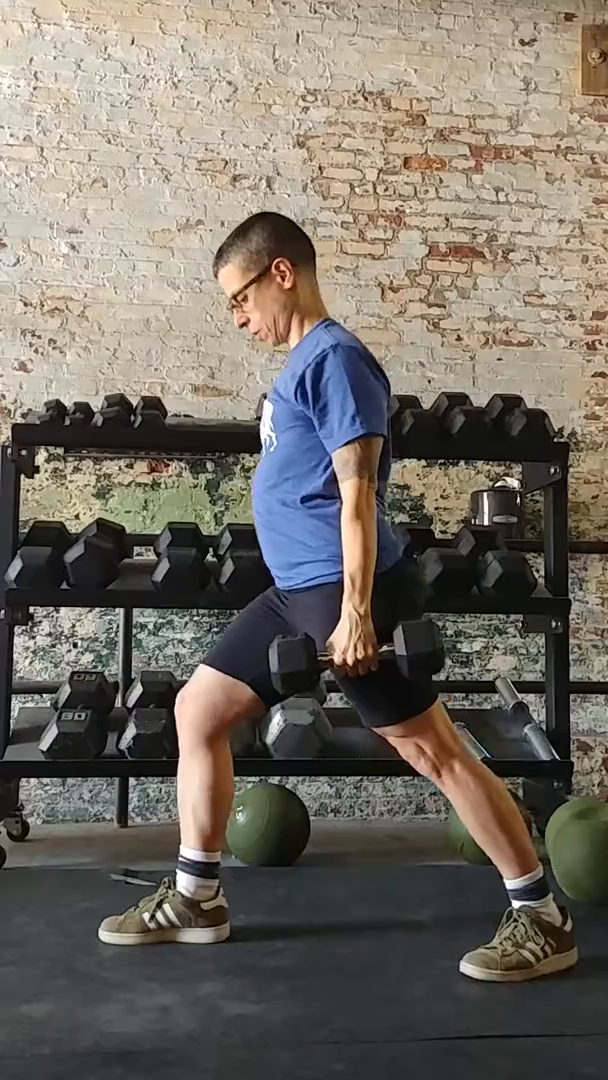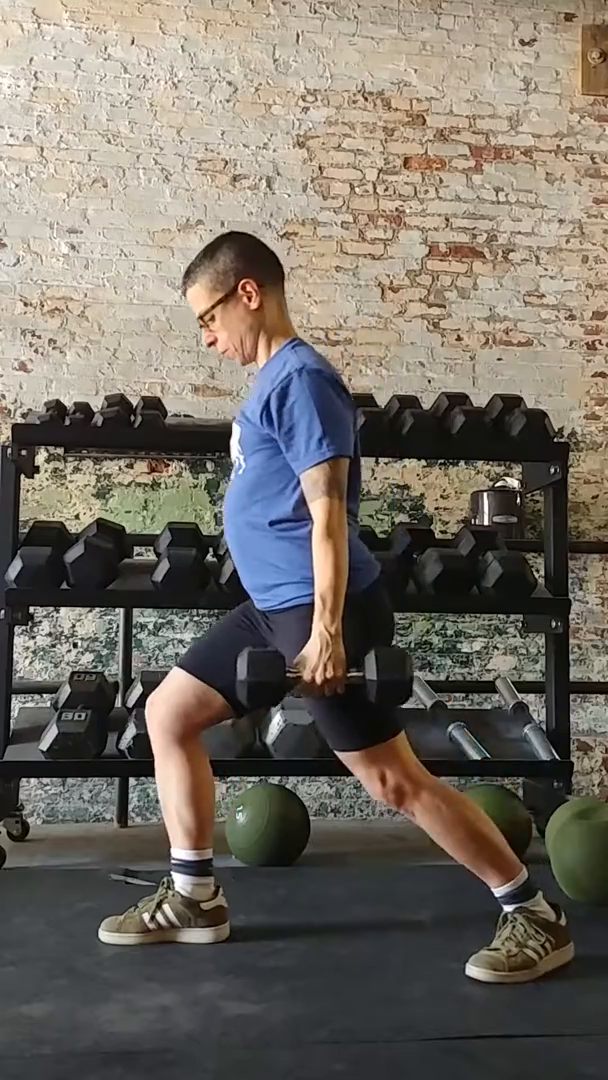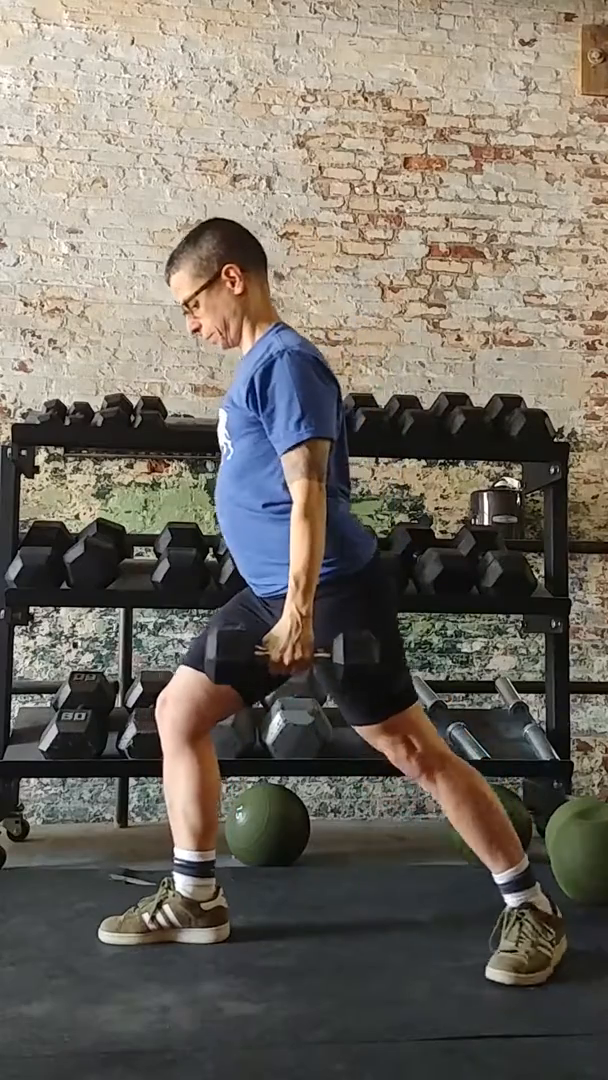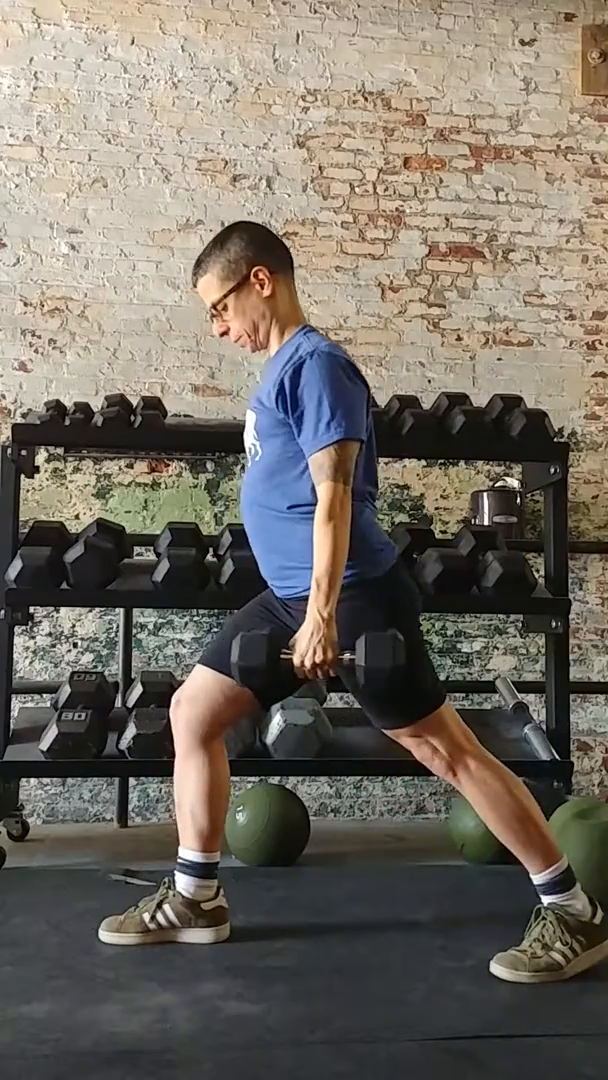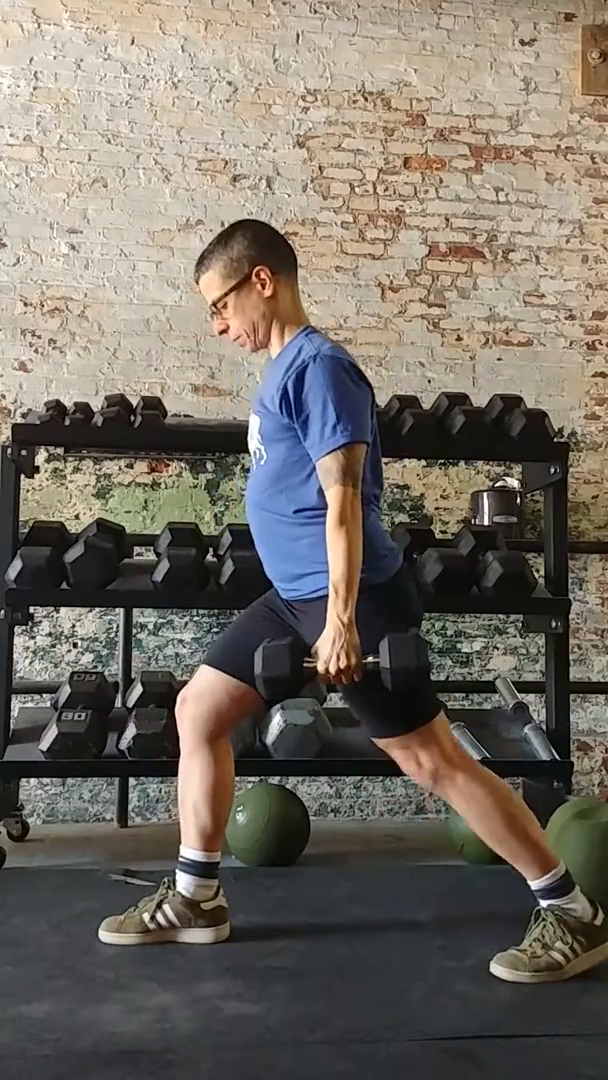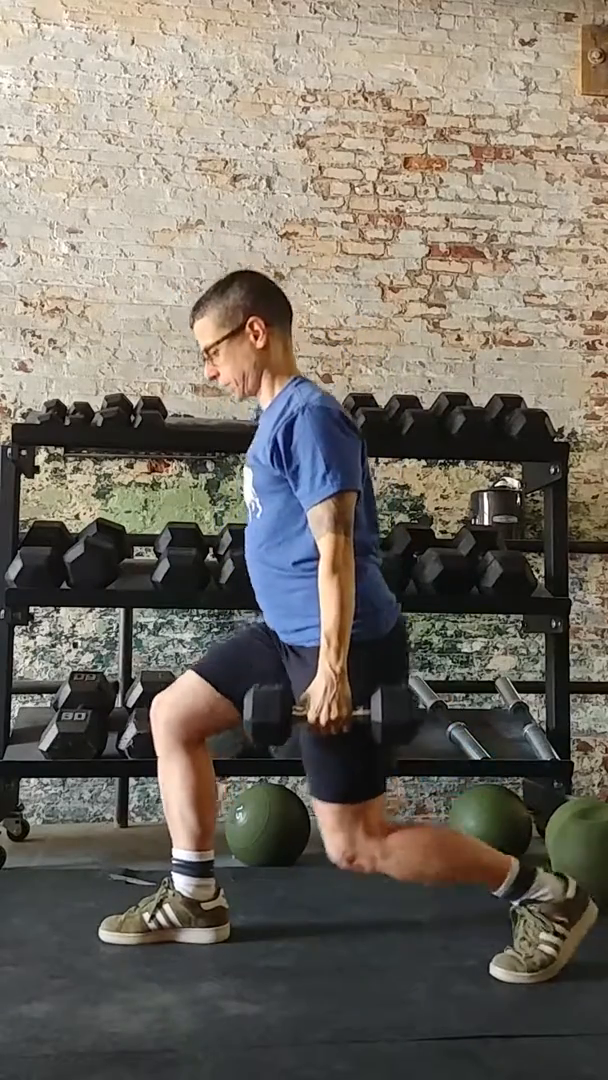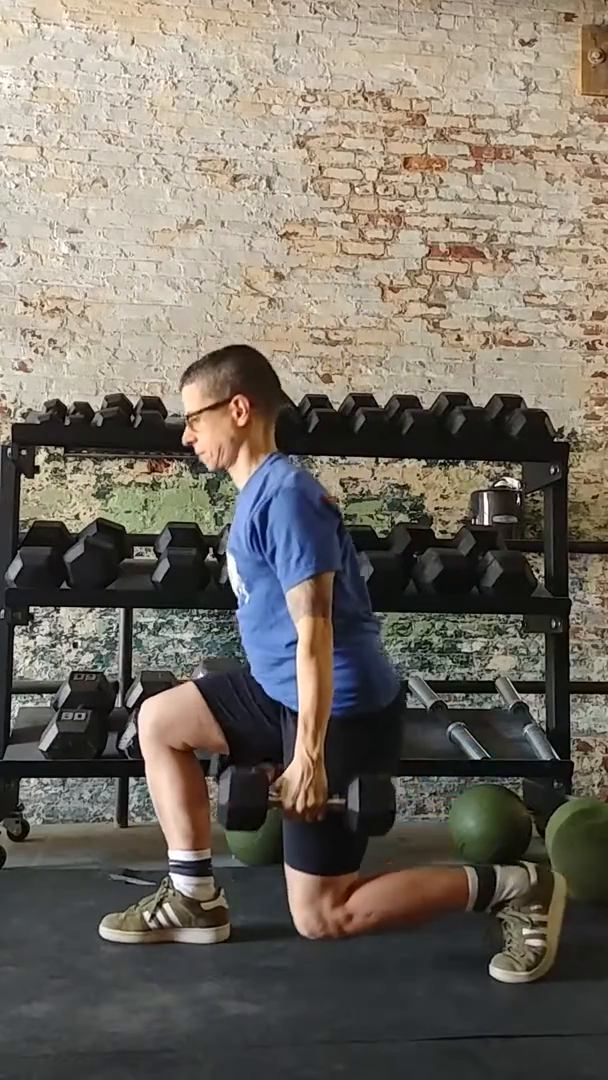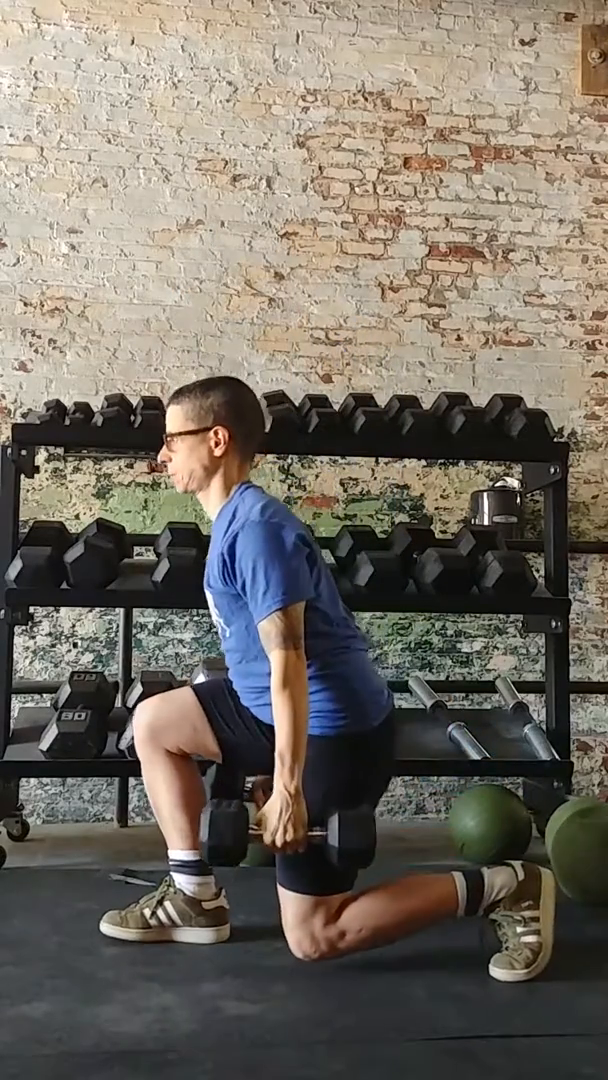
dt=0.3s
person 1, frame 1
left shoulder: (334, 357)
right shoulder: (302, 363)
left elbow: (358, 493)
left wrist: (357, 609)
left hip: (343, 590)
right hip: (296, 590)
left knee: (432, 749)
right knee: (197, 711)
left ankle: (543, 918)
right ankle: (195, 897)
person 1, frame 2
left shoulder: (301, 379)
right shoulder: (273, 381)
left elbow: (329, 514)
left wrist: (326, 631)
left hip: (319, 608)
right hip: (272, 606)
left knee: (395, 781)
right knee: (167, 713)
left ankle: (535, 917)
right ankle: (193, 898)
person 1, frame 3
left shoulder: (285, 361)
right shoulder: (257, 366)
left elbow: (309, 496)
left wrist: (301, 610)
left hip: (331, 589)
right hip: (270, 589)
left knee: (416, 750)
right knee: (178, 712)
left ankle: (531, 907)
right ankle: (194, 898)
person 1, frame 4
left shoulder: (314, 363)
right shoulder: (283, 368)
left elbow: (335, 498)
left wrist: (323, 613)
left hip: (351, 593)
right hip: (290, 590)
left knee: (447, 750)
right knee: (191, 712)
right ankle: (195, 897)
person 1, frame 5
left shoulder: (318, 366)
right shoulder: (285, 368)
left elbow: (343, 501)
left wrist: (343, 616)
left hip: (352, 597)
right hip: (296, 593)
left knee: (435, 761)
right knee: (197, 711)
right ankle: (195, 898)
person 1, frame 6
left shoulder: (308, 415)
right shoulder: (279, 416)
left elbow: (335, 551)
left wrist: (333, 667)
left hip: (345, 643)
right hip: (288, 632)
left knee: (354, 842)
right knee: (172, 716)
left ankle: (549, 898)
right ankle: (194, 898)
person 1, frame 7
left shoulder: (285, 494)
right shoulder: (257, 491)
left elbow: (316, 630)
left wrist: (309, 753)
right wrist: (285, 732)
left hip: (344, 710)
right hip: (285, 691)
left knee: (321, 916)
right knee: (158, 722)
left ankle: (517, 889)
right ankle: (194, 899)
person 1, frame 8
left shoulder: (256, 526)
right shoulder: (235, 519)
left elbow: (288, 664)
left wrist: (286, 791)
right wrist: (270, 760)
left hip: (333, 730)
right hip: (288, 714)
left knee: (314, 936)
right knee: (153, 724)
left ankle: (506, 889)
right ankle: (194, 898)
